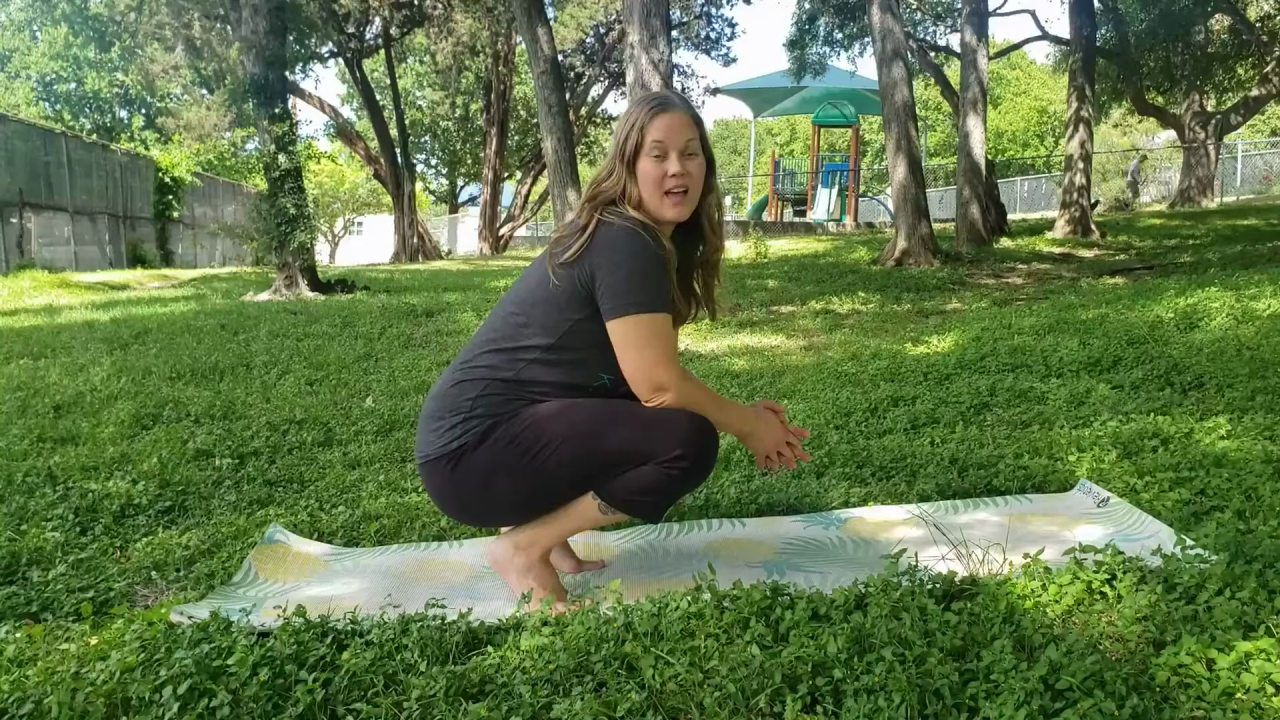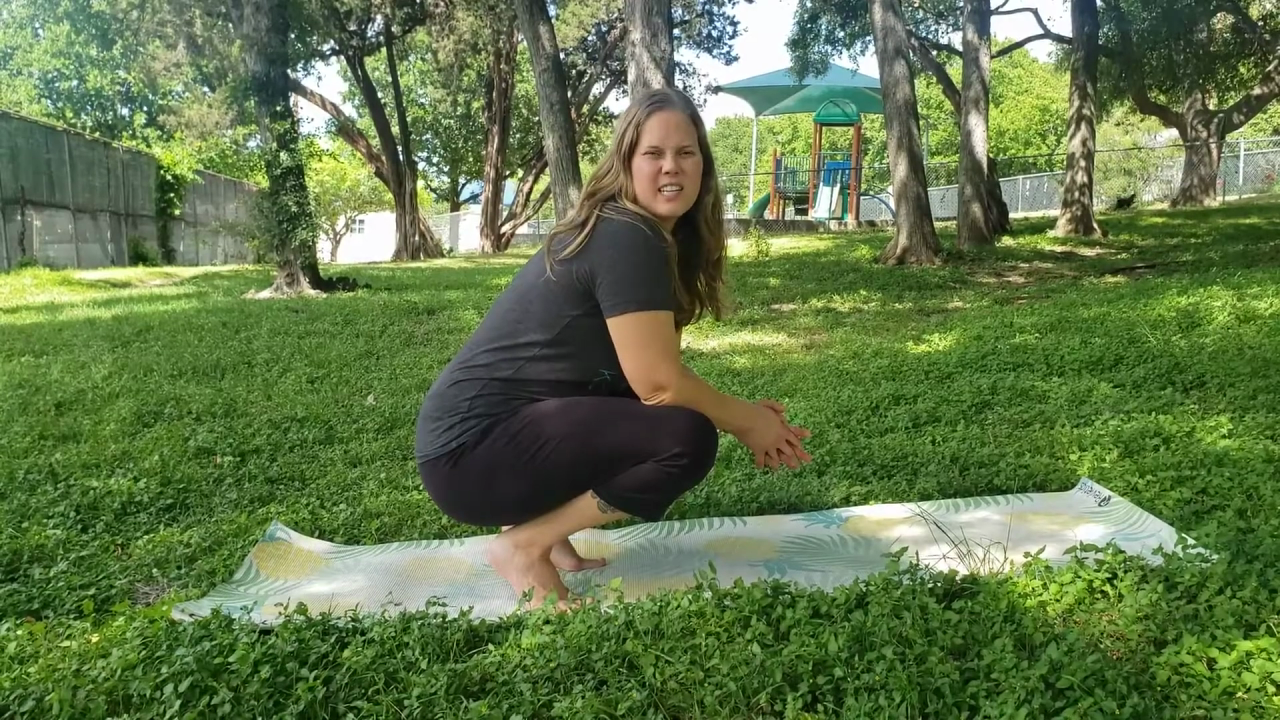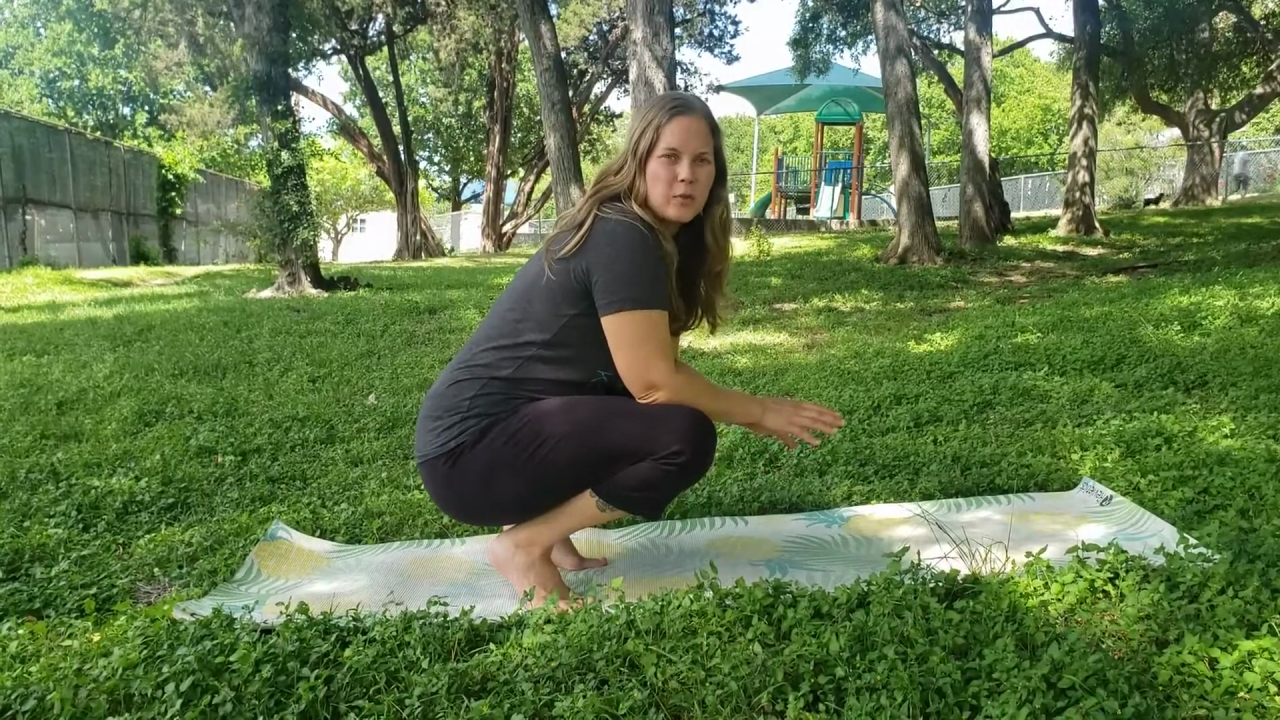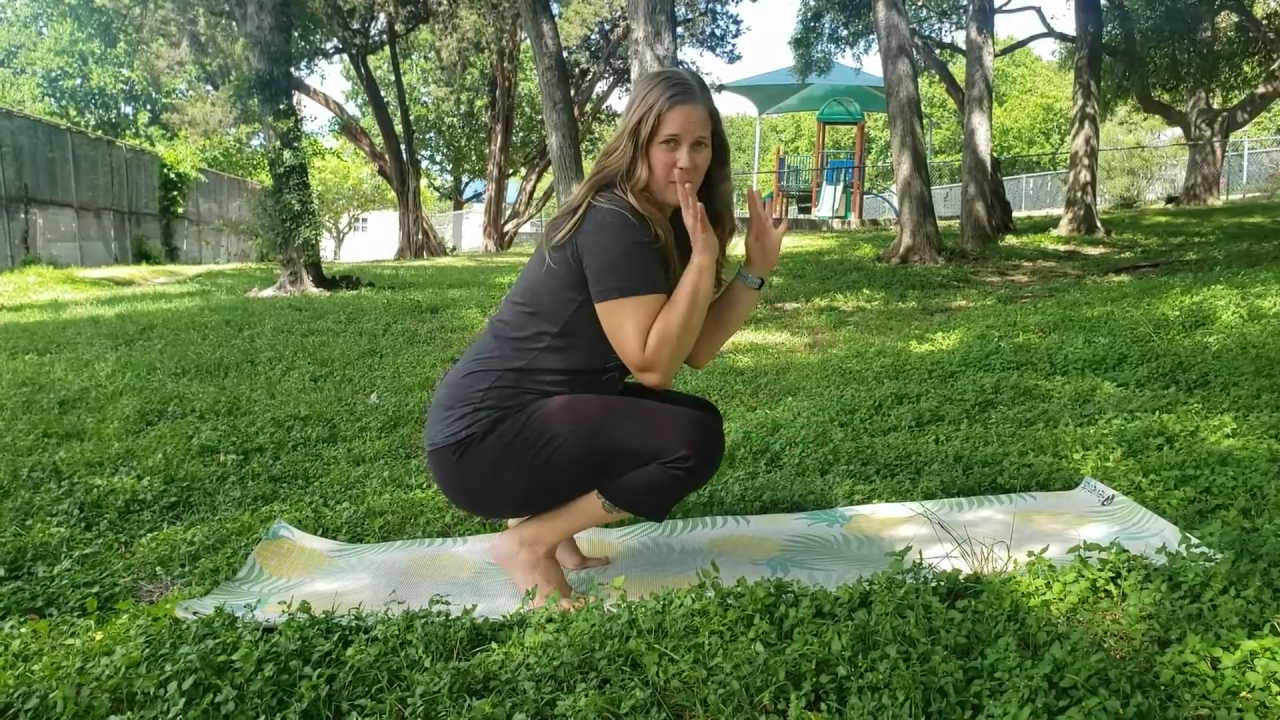
dt=1s
person 1, frame 1
left shoulder: (659, 240)
right shoulder: (624, 242)
left elbow: (662, 379)
right elbow: (659, 387)
left wrist: (742, 417)
right wrist: (749, 425)
left hip: (517, 427)
right hip: (472, 450)
left knee: (684, 419)
right knee: (688, 441)
left ankle: (537, 524)
right ankle: (524, 547)
person 1, frame 2
left shoulder: (660, 236)
right shoulder: (625, 237)
left elbow: (661, 375)
right elbow: (659, 384)
left wrist: (742, 415)
right wrist: (748, 421)
left hip: (518, 426)
right hip: (472, 449)
right knee: (687, 439)
left ankle: (537, 521)
right ankle: (523, 545)
person 1, frame 3
left shoulder: (660, 238)
right shoulder: (621, 237)
left elbow: (661, 366)
right elbow: (654, 383)
left wrist: (746, 409)
right wrist: (758, 411)
left hip: (522, 423)
right hip: (470, 449)
left knee: (678, 412)
right knee: (685, 438)
left ankle: (540, 522)
right ankle: (524, 545)
person 1, frame 4
left shoulder: (663, 223)
right shoulder: (613, 224)
left elbow: (695, 349)
right elbow: (652, 365)
left wrist: (754, 269)
right wrist: (703, 260)
left hip: (537, 416)
right hip: (481, 439)
left knee: (697, 417)
right knee: (694, 441)
left ankle: (543, 518)
right ankle: (528, 544)
